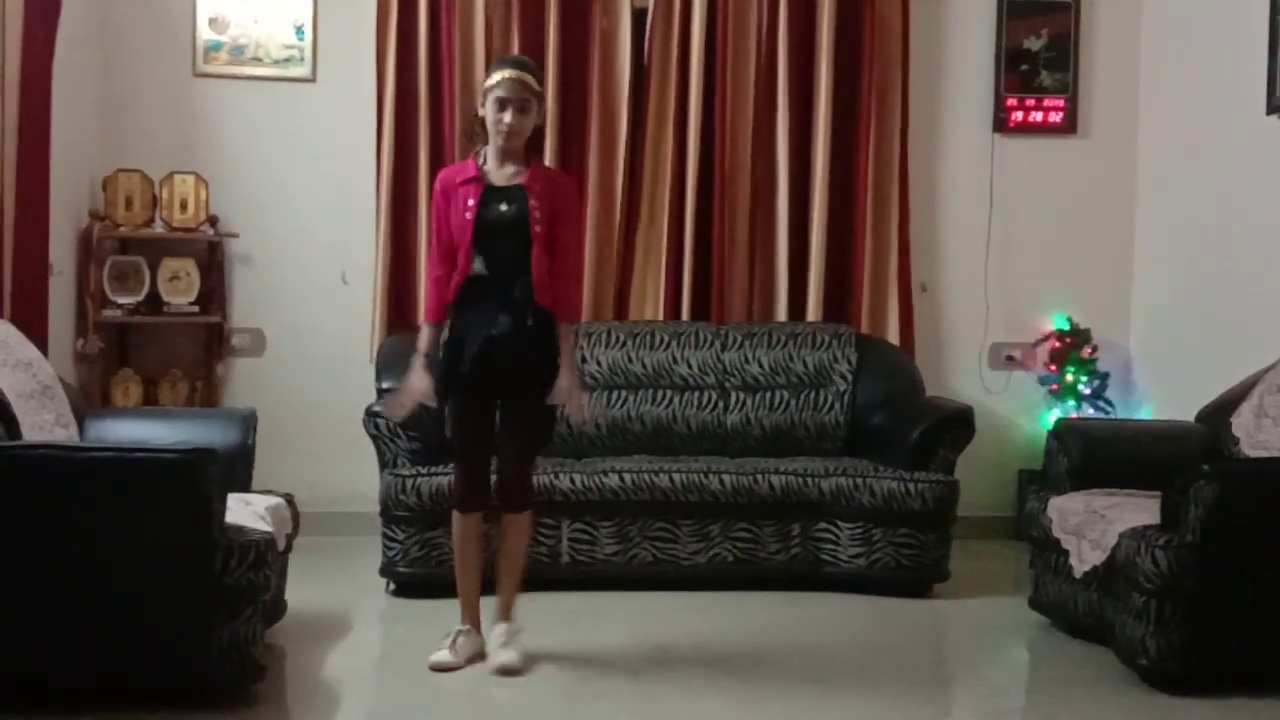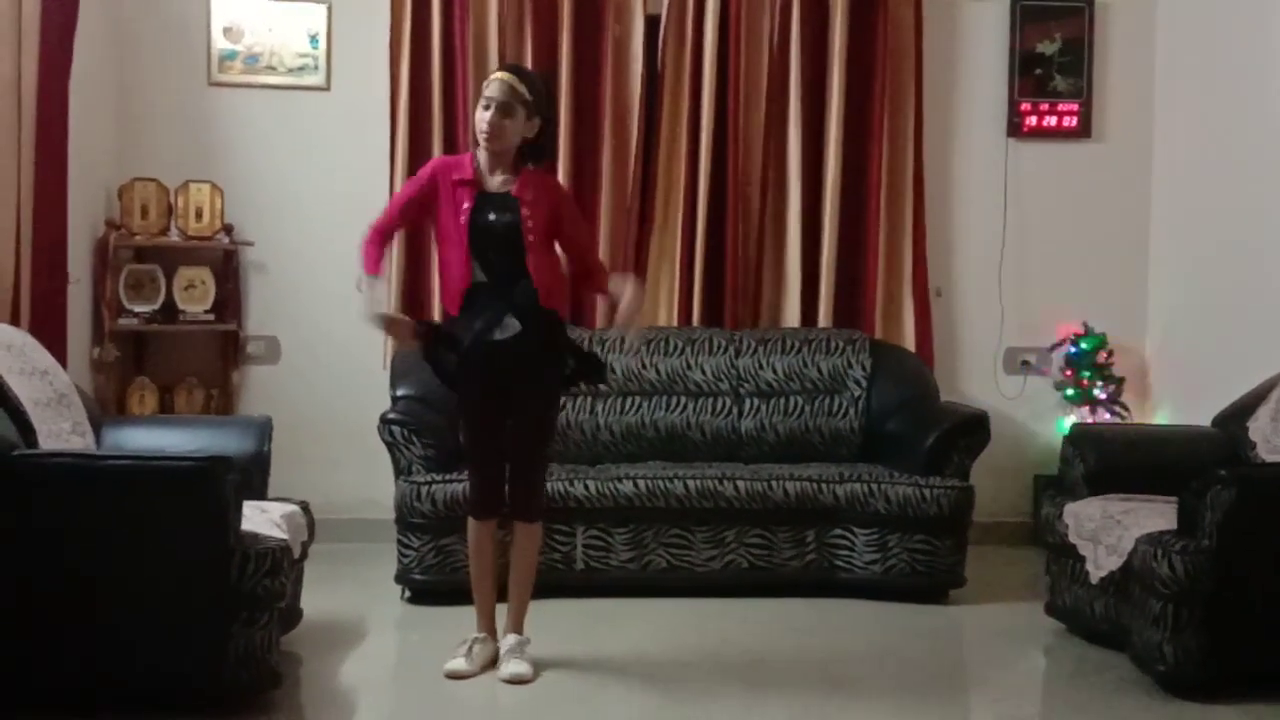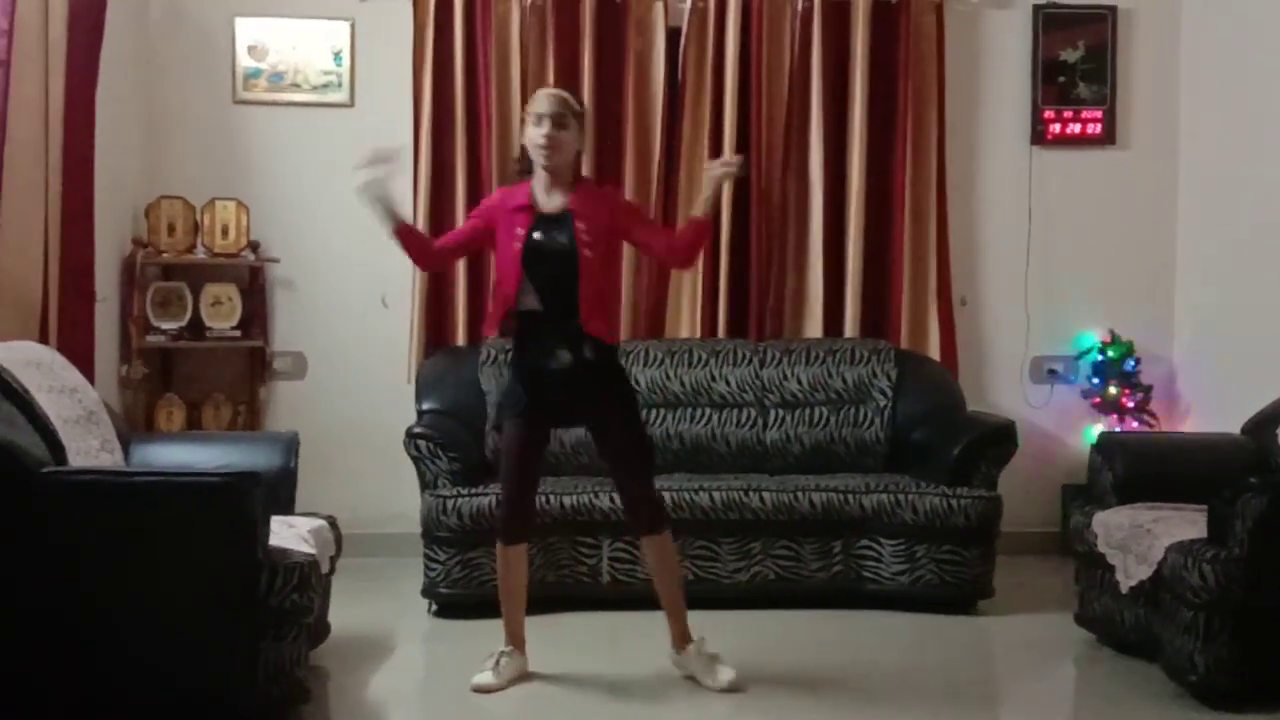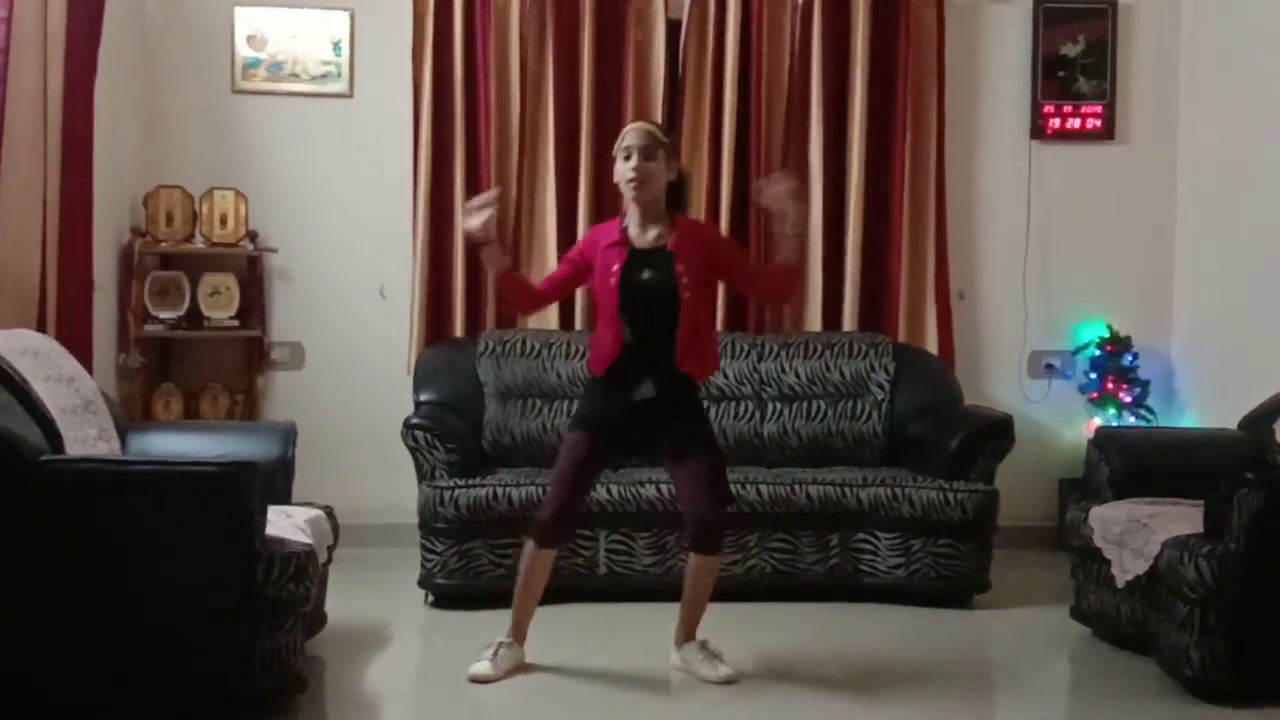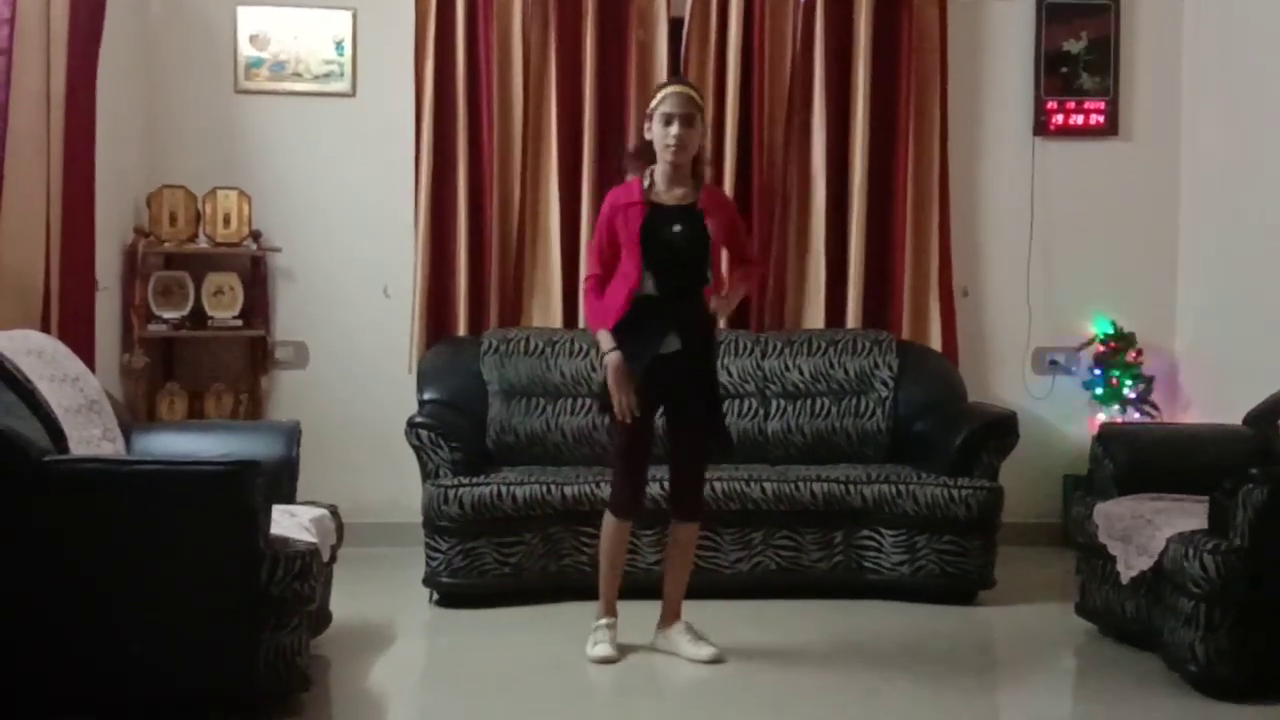
dt=0.5s
person 1, frame 1
left shoulder: (556, 188)
right shoulder: (451, 183)
left elbow: (565, 282)
right elbow: (438, 277)
left wrist: (568, 367)
right wrist: (423, 360)
left hip: (529, 342)
right hip: (467, 341)
left knee: (514, 483)
right knee: (467, 486)
left ankle: (506, 624)
right ankle: (468, 627)
person 1, frame 2
left shoulder: (544, 190)
right shoulder: (444, 175)
left elbow: (583, 261)
right elbow: (385, 232)
left wrist: (622, 286)
left hip: (537, 347)
right hip: (476, 349)
left knee: (526, 493)
right knee: (483, 491)
left ankle: (514, 634)
right ankle: (484, 633)
person 1, frame 3
left shoulder: (604, 205)
right shoulder: (501, 207)
left elbow: (677, 254)
right elbow: (431, 257)
left wrist: (709, 192)
right wrist: (386, 206)
left hip: (595, 369)
right hip: (531, 370)
left knee: (644, 503)
right knee: (514, 511)
left ankle: (685, 644)
right ankle: (513, 650)
person 1, frame 4
left shoulder: (699, 241)
right shoulder: (597, 247)
left elbow: (776, 292)
right elbow: (527, 299)
left wrist: (785, 225)
right wrist: (487, 245)
left hip: (676, 401)
right hip: (610, 396)
left knee: (710, 519)
right knee: (552, 517)
left ankle: (687, 641)
right ankle: (512, 641)
person 1, frame 5
left shoulder: (716, 205)
right shoulder: (621, 201)
left elbow: (747, 262)
right elbow: (596, 284)
left wrist: (730, 295)
right wrist: (610, 355)
left hip: (694, 355)
right hip: (635, 353)
left knee: (689, 492)
right knee: (627, 489)
left ankle: (670, 622)
right ankle: (605, 620)
